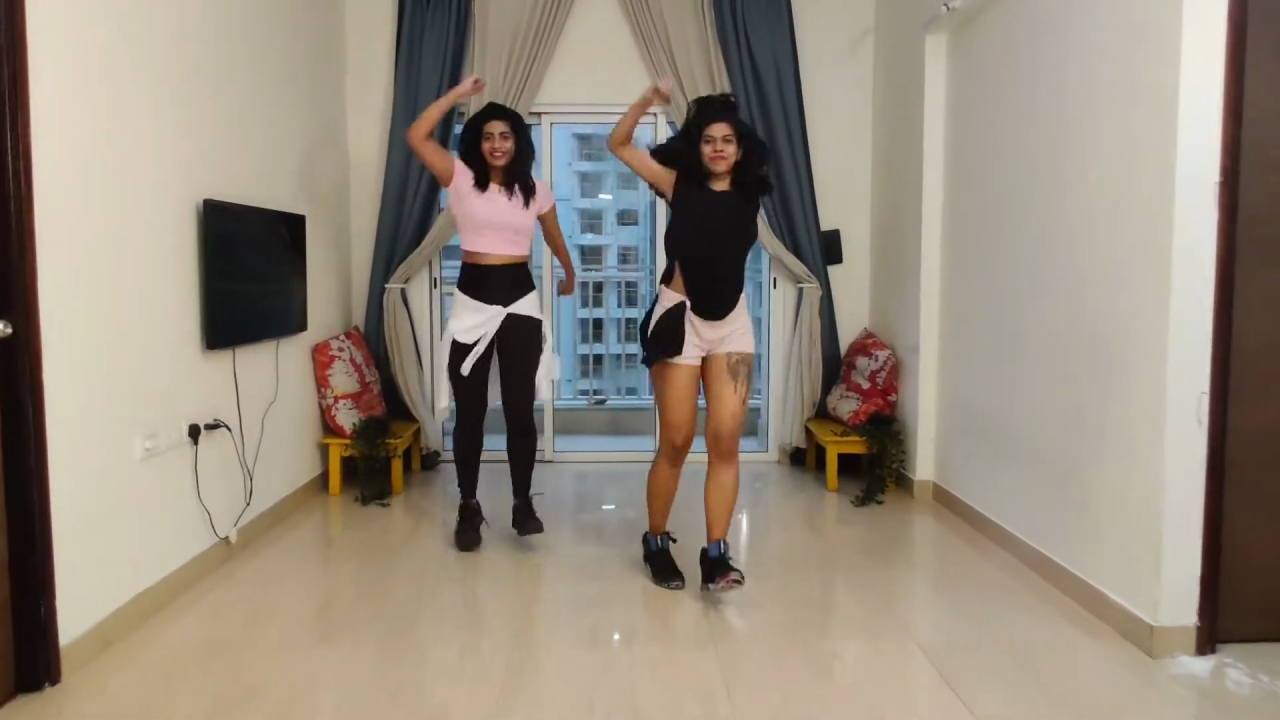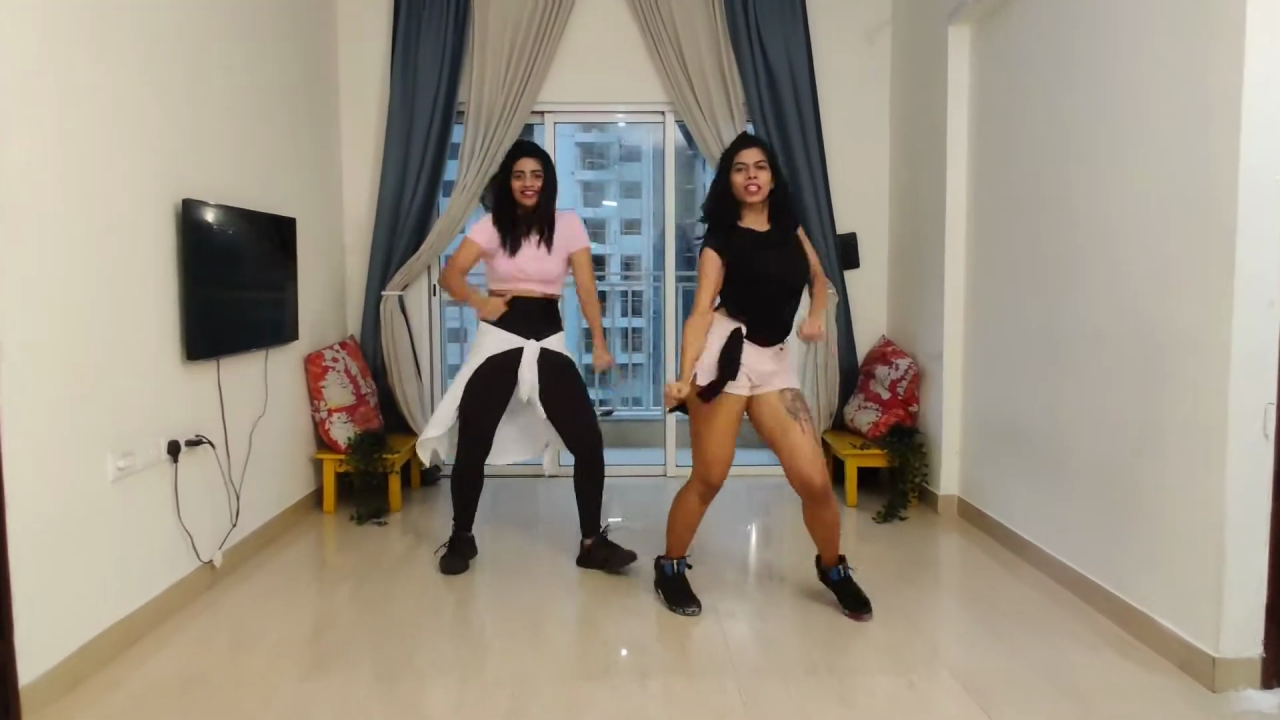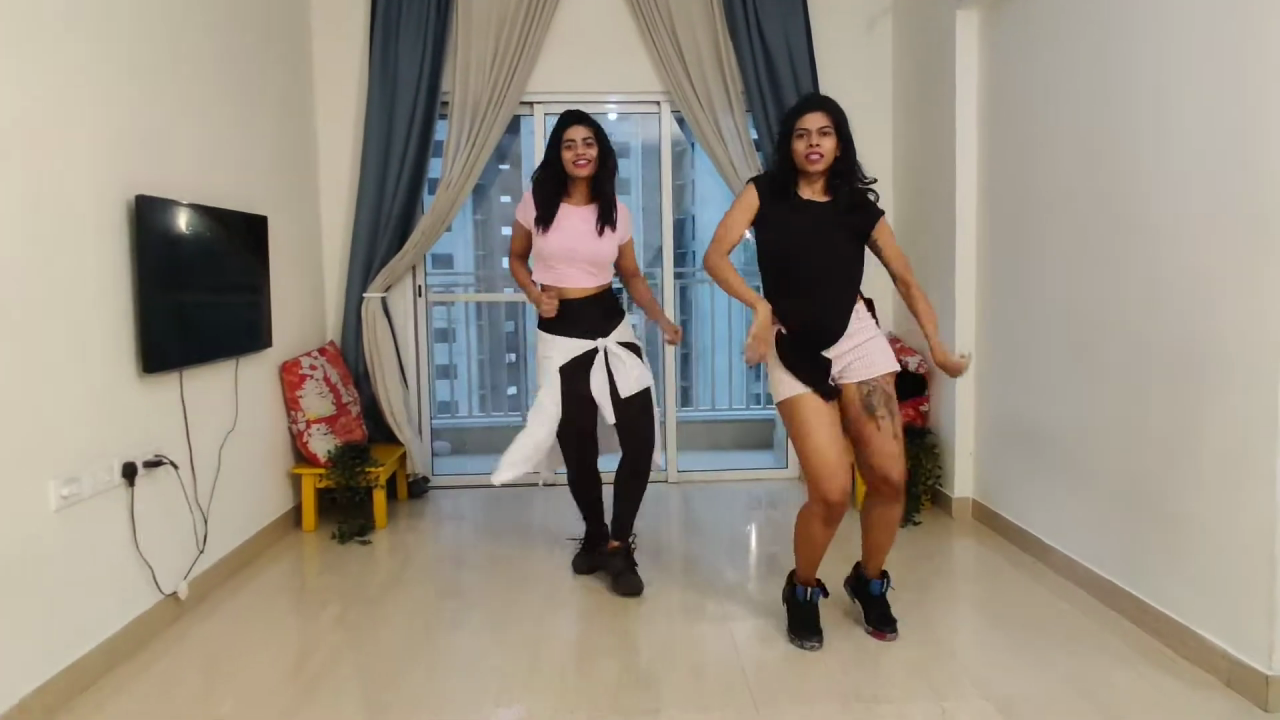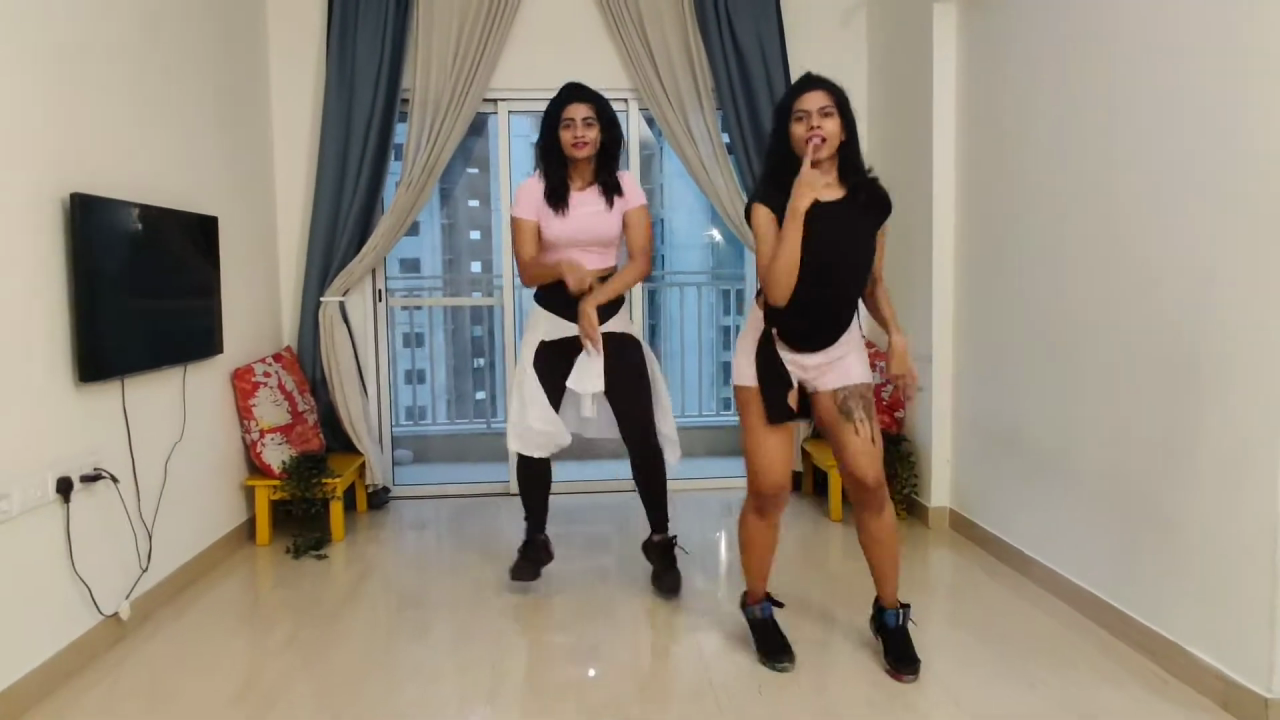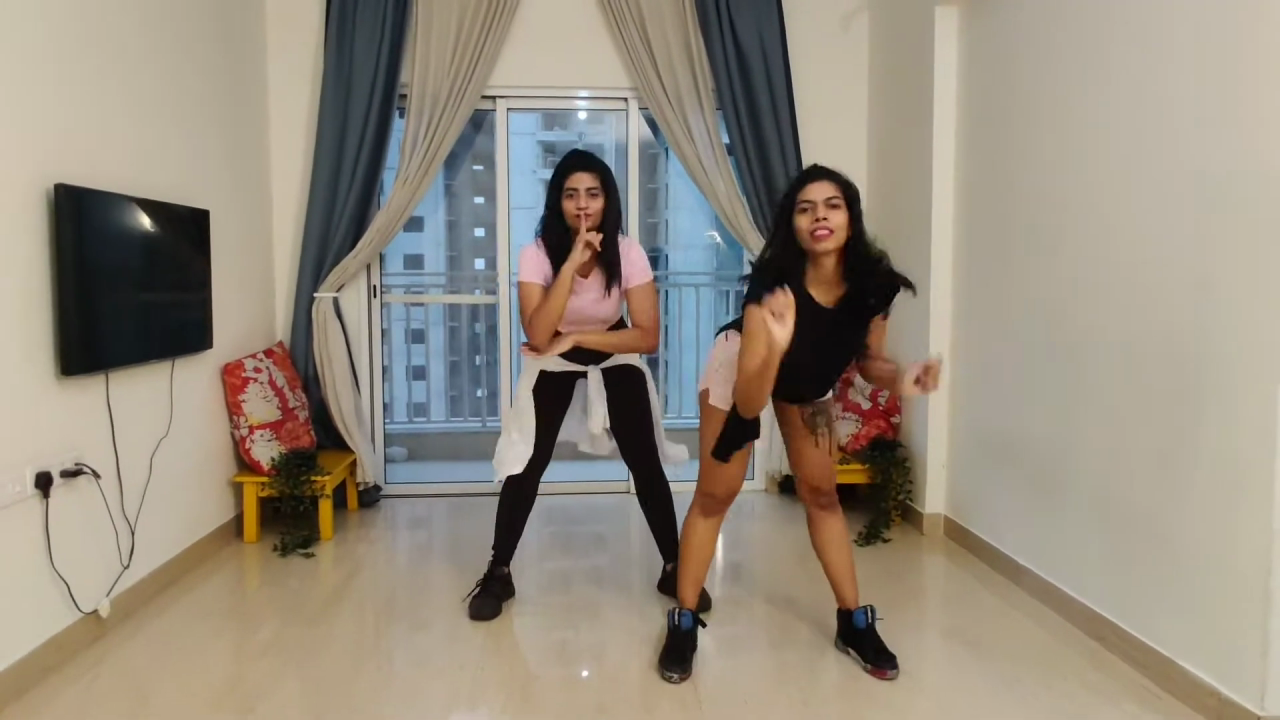
dt=0.4s
person 1, frame 1
left shoulder: (748, 199)
right shoulder: (681, 185)
right elbow: (618, 141)
right wrist: (648, 99)
left hip: (731, 324)
right hip: (678, 320)
left knee: (725, 440)
right knee: (675, 442)
left ankle: (715, 555)
right ankle: (656, 545)
person 1, frame 2
left shoulder: (790, 224)
right shoulder: (719, 239)
left elbow: (818, 279)
right elbow: (701, 311)
left wrist: (818, 311)
right wrist: (685, 374)
left hip: (778, 361)
right hip: (725, 354)
left knee: (814, 481)
right knee: (708, 477)
left ankle: (834, 569)
right ankle: (670, 568)
person 1, frame 3
left shoulder: (860, 207)
right shoulder: (765, 193)
left elbow: (905, 276)
right elbow: (715, 256)
left wrist: (938, 347)
right wrist: (755, 306)
left hip: (857, 343)
right hip: (795, 353)
left knee: (887, 477)
right knee: (832, 491)
left ankle: (868, 581)
right ankle: (801, 593)
person 1, frame 4
left shoulder: (870, 200)
right shoulder: (769, 202)
right elbow: (777, 292)
left wrist: (895, 335)
right wrist: (797, 206)
left hip: (839, 351)
right hip: (771, 348)
left knee: (868, 486)
right knee: (769, 489)
left ankle: (890, 615)
right ankle: (758, 609)
person 1, frame 5
left shoulder: (873, 282)
right shoulder: (773, 288)
left elbow: (867, 358)
right elbow: (750, 399)
left wrist: (904, 376)
right wrist: (772, 342)
left hip: (809, 388)
right hip: (738, 373)
left knee: (821, 494)
right knee: (715, 495)
left ankle: (854, 621)
right ankle: (683, 624)
person 2, frame 1
left shoulder: (532, 189)
right shoulder: (461, 177)
left elbow: (553, 233)
right elbow: (416, 137)
left wrist: (570, 271)
right wrist: (459, 93)
left hip: (521, 302)
right hip: (472, 303)
left knee: (519, 408)
right knee: (469, 410)
left ankle: (523, 504)
right ankle: (468, 506)
person 2, frame 2
left shoulder: (565, 226)
right shoulder: (491, 225)
left elbow: (587, 284)
right elbow: (451, 273)
left wrist: (599, 340)
right wrist: (478, 299)
left hip: (550, 338)
right hip: (499, 340)
left knee: (588, 442)
right knee: (472, 447)
left ankle: (593, 540)
right ankle: (461, 537)
person 2, frame 3
left shoulder: (616, 212)
right shoulder: (537, 203)
right elbow: (517, 255)
left wrist: (662, 320)
right wrist: (535, 292)
left hip: (612, 330)
right hip: (560, 338)
left knee: (640, 442)
right knee: (580, 451)
left ankle: (618, 544)
right ankle: (595, 535)
person 2, frame 4
left shoulder: (624, 187)
right shoulder: (534, 190)
left elbow: (642, 262)
right elbow: (528, 274)
left wrist: (596, 295)
right wrist: (564, 270)
left hip: (612, 318)
right hip: (552, 319)
left knee: (642, 434)
right knee: (533, 436)
left ankle: (661, 542)
right ankle: (535, 540)
person 2, frame 5
left shoulder: (628, 253)
right shoulder: (539, 255)
left elbow: (649, 337)
right elbow: (537, 338)
left wrist: (575, 335)
right wrist: (568, 271)
left hip: (615, 358)
right hip: (554, 362)
left knee: (647, 464)
right knee: (526, 465)
left ankle: (674, 569)
right ankle: (498, 574)
